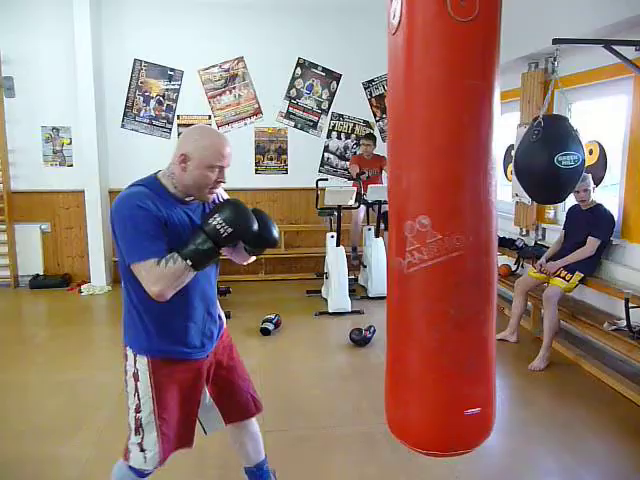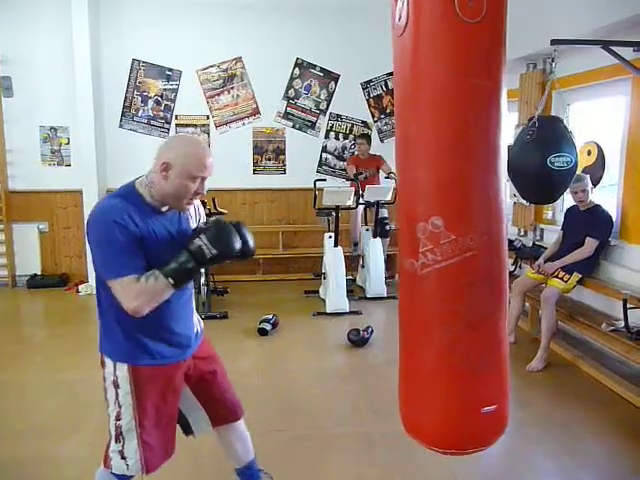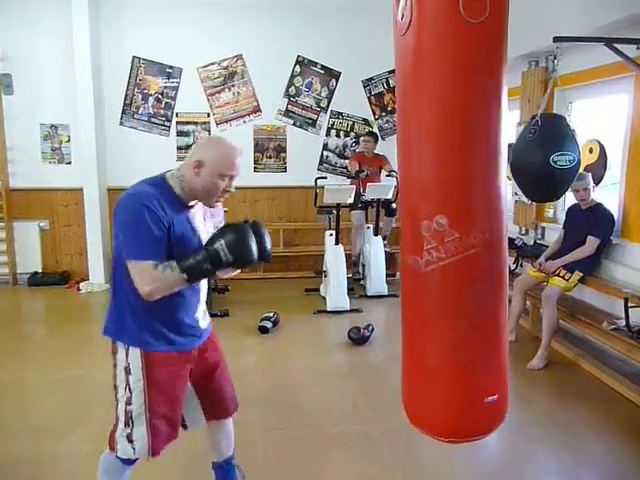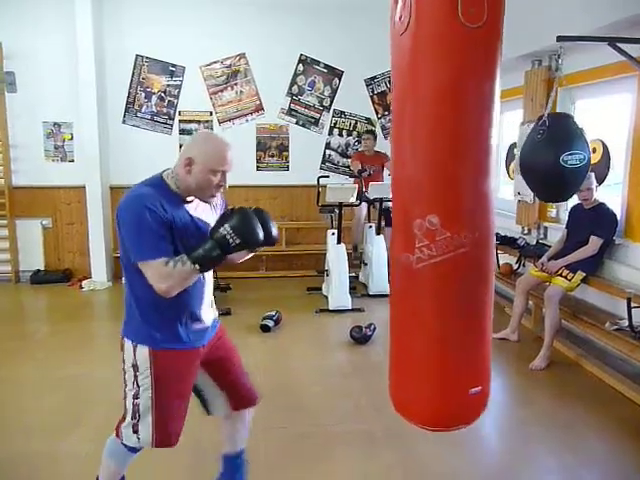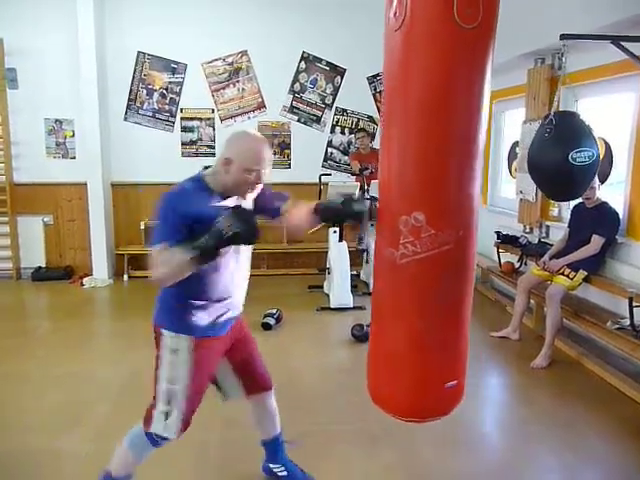
dt=0.3s
person 1, frame 1
left shoulder: (210, 195)
right shoulder: (135, 204)
left elbow: (240, 256)
right elbow: (158, 286)
left wrist: (257, 238)
right wrist: (208, 240)
left hip: (212, 337)
right hip: (159, 352)
left knee: (243, 412)
person 1, frame 2
left shoulder: (183, 204)
right shoulder: (112, 216)
left elbow: (205, 255)
right elbow: (136, 302)
left wrist: (227, 246)
right wrist: (192, 258)
left hip: (190, 342)
right hip: (138, 358)
left knee: (228, 416)
person 1, frame 3
left shoulder: (205, 203)
right shoulder: (141, 203)
left elbow: (221, 266)
right elbow: (149, 285)
left wrist: (244, 253)
right wrist: (211, 257)
left hip: (197, 333)
right hip: (147, 343)
left knee: (221, 410)
right knee: (134, 441)
person 1, frame 4
left shoulder: (207, 198)
right shoulder: (141, 205)
left elbow: (233, 253)
right elbow: (164, 283)
left wrist: (252, 236)
right wrist: (215, 246)
left hip: (206, 329)
right hip: (157, 341)
left knee: (240, 401)
right knee: (140, 432)
person 1, frame 5
left shoulder: (247, 193)
right shoulder: (180, 201)
left elbow: (293, 216)
right elbow: (162, 272)
left wrist: (335, 210)
right wrist: (214, 239)
left hip: (225, 320)
right hip: (186, 329)
left knee: (261, 388)
right knee: (163, 425)
person 2, frame 1
left shoulder: (603, 216)
right shoulder: (572, 211)
left elbow: (590, 250)
left wrist: (557, 264)
right wrist: (544, 258)
left hip: (579, 265)
right hip: (557, 260)
left knee: (549, 295)
right knee: (520, 284)
left ankle: (544, 354)
right ankle: (511, 332)
person 2, frame 2
left shoulder: (602, 216)
right shoulder: (571, 211)
left elbow: (588, 250)
left wrist: (557, 264)
right wrist: (543, 258)
left hip: (577, 265)
right hip: (556, 261)
left knee: (548, 296)
right knee: (518, 285)
left ankle: (543, 354)
right ankle: (510, 332)
person 2, frame 3
left shoulder: (603, 215)
right shoulder: (572, 210)
left elbow: (589, 249)
left wrist: (558, 263)
right wrist: (544, 257)
left hip: (579, 264)
right hip: (557, 259)
left knee: (549, 294)
right knee: (519, 283)
left ankle: (544, 352)
right ankle: (511, 331)
person 2, frame 4
left shoulder: (606, 215)
right shoulder: (575, 210)
left elbow: (592, 249)
left wrist: (560, 263)
right wrist: (546, 257)
left hip: (581, 264)
right hip: (560, 259)
left knee: (551, 294)
right knee: (522, 283)
left ankle: (545, 353)
right ankle: (512, 330)
person 2, frame 5
left shoulder: (609, 214)
right shoulder: (578, 208)
left elbow: (594, 247)
left wrist: (562, 261)
right wrist: (548, 256)
left hip: (583, 263)
right hip: (562, 258)
left knee: (553, 293)
right knee: (523, 282)
left ankle: (547, 352)
right ankle: (513, 329)
person 3, frame 1
left shoulder: (380, 159)
right shoulder: (355, 159)
left elbow: (389, 170)
right elbow: (354, 170)
right wrist: (358, 174)
left knee: (388, 217)
right knee: (357, 219)
right ankle: (354, 250)
person 3, frame 2
left shoulder: (377, 159)
right shoulder: (352, 160)
left elbow: (387, 169)
right elbow: (351, 171)
left wrist: (391, 174)
right wrist: (356, 175)
right knee: (356, 211)
right ankle: (355, 244)
person 3, frame 3
left shoulder: (381, 158)
right shoulder: (356, 156)
left elbow: (388, 168)
right elbow: (353, 167)
left wrist: (392, 172)
right wrist: (357, 172)
right hip: (359, 193)
left knee: (392, 206)
right knee: (357, 226)
left ankle: (383, 238)
right ankle: (355, 265)
person 3, frame 4
left shoulder: (382, 156)
right shoulder: (357, 155)
left elbow: (390, 166)
right elbow: (355, 166)
right wrist: (359, 171)
right hip: (362, 191)
left knee: (390, 215)
right knee: (360, 216)
left ankle: (388, 250)
right ankle: (356, 249)
person 3, frame 5
left shoulder: (378, 153)
right shoulder: (354, 155)
right elbow: (356, 167)
right wrist: (362, 170)
right hip: (363, 187)
right ankle: (361, 237)
